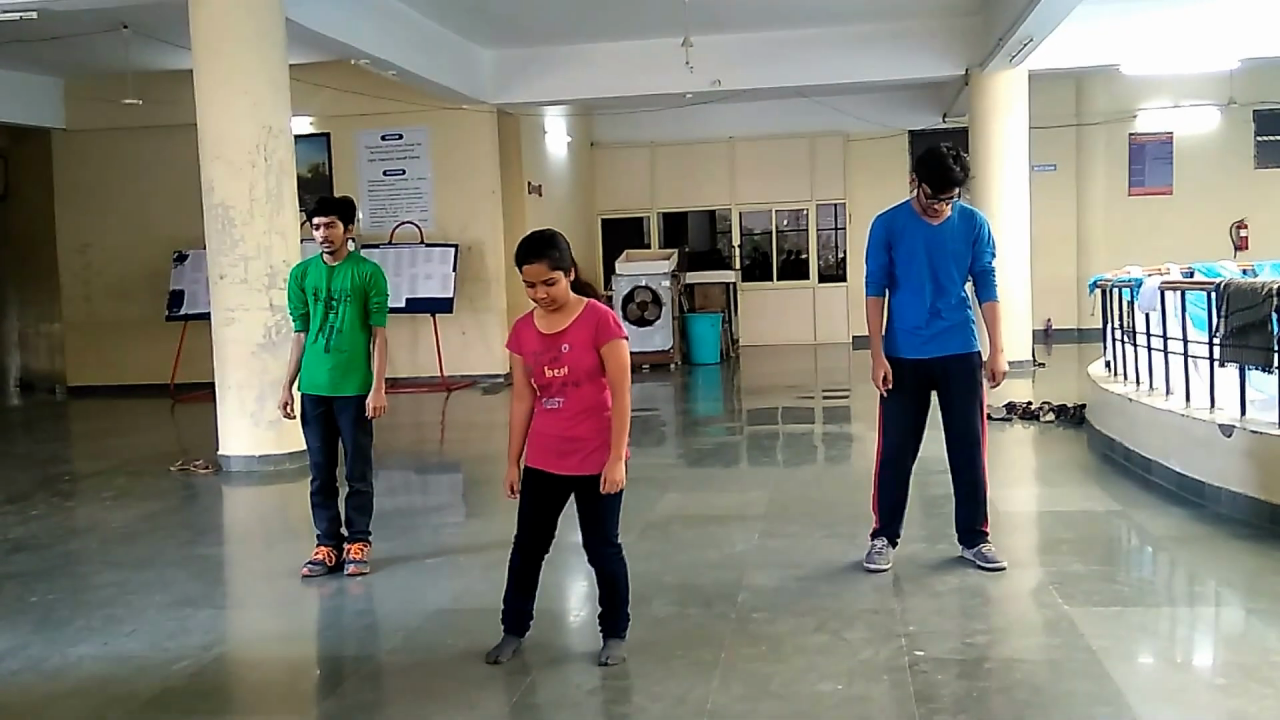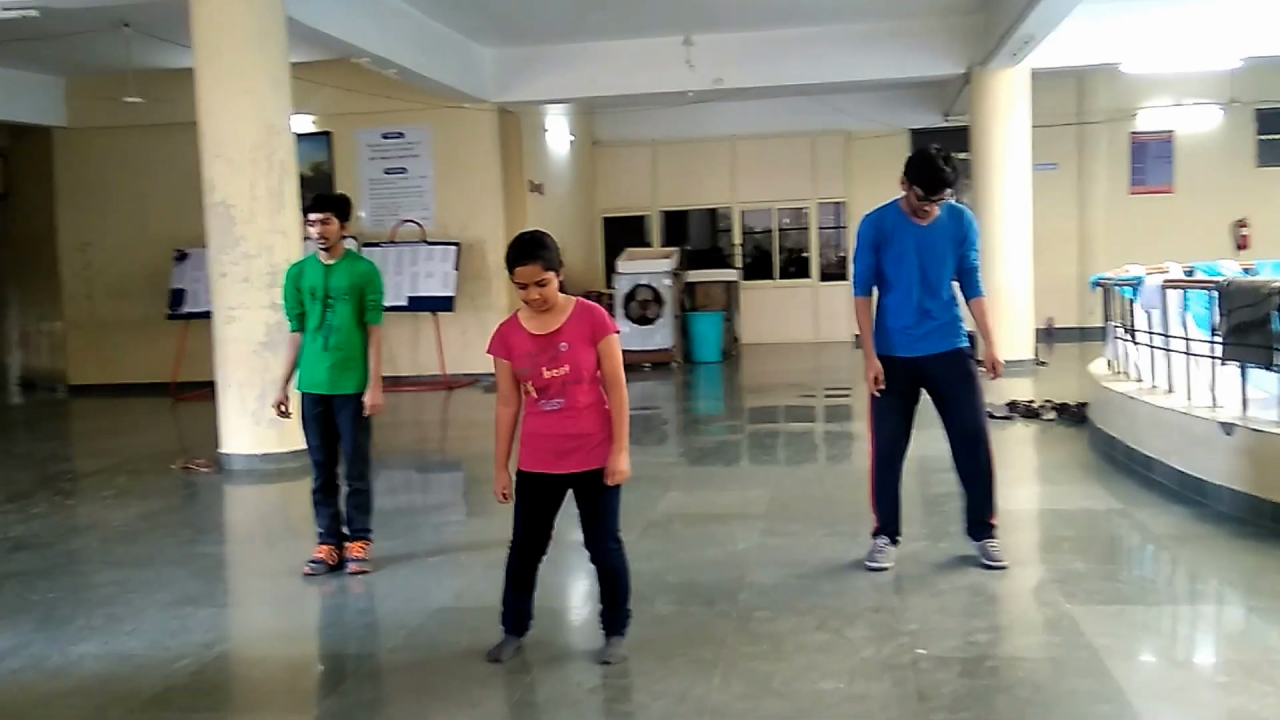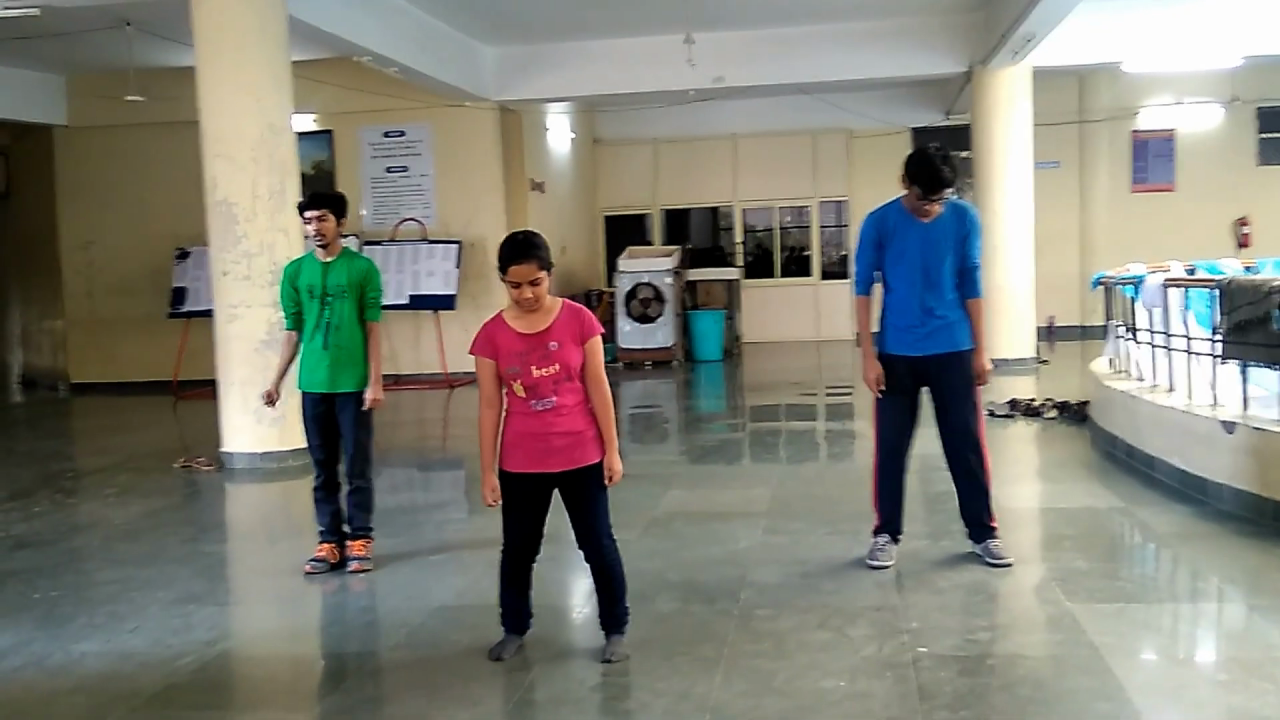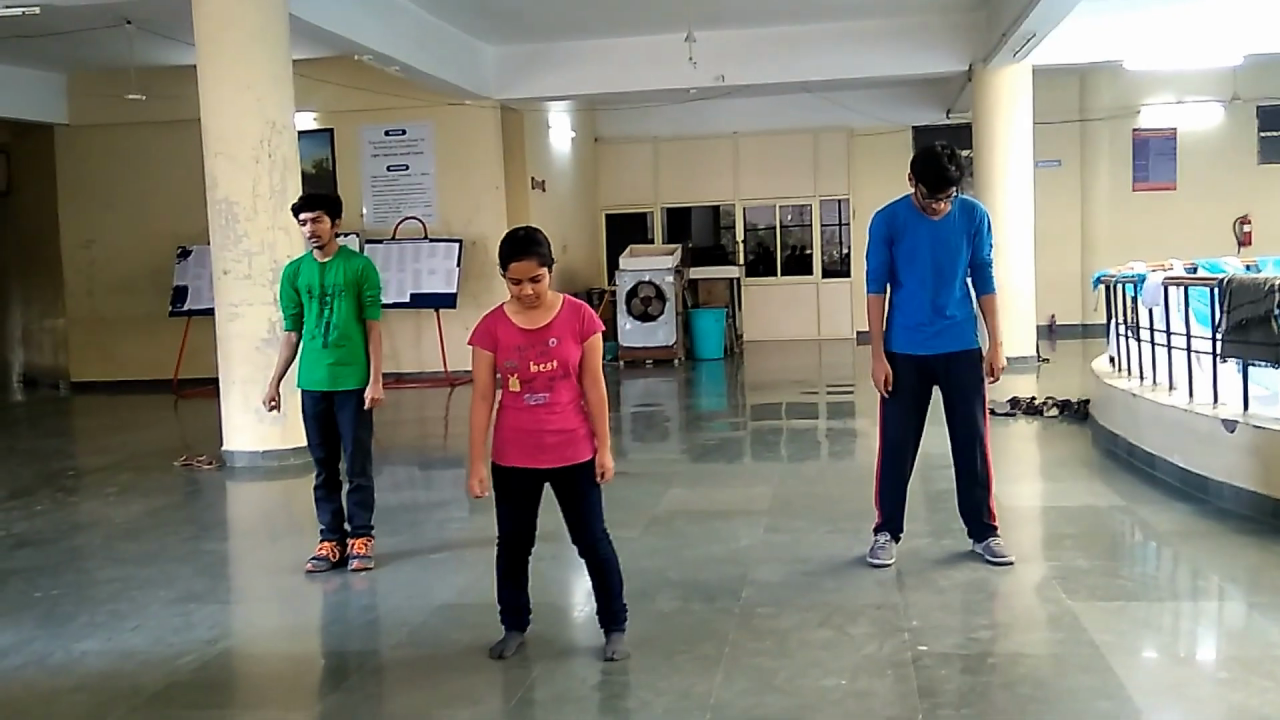
dt=0.2s
person 1, frame 1
left shoulder: (600, 320)
right shoulder: (523, 330)
left elbow: (621, 394)
right elbow: (522, 399)
left wrist: (617, 459)
right wrist: (512, 461)
left hip: (595, 461)
right hip: (542, 462)
left knee: (602, 549)
right knee: (527, 546)
left ankle: (614, 634)
right ankle: (513, 631)
person 1, frame 2
left shoulder: (592, 318)
right shoulder: (507, 334)
left elbow: (616, 387)
right elbow: (508, 404)
left wrist: (621, 450)
right wrist: (501, 467)
left hip: (594, 457)
right hip: (537, 463)
left knee: (605, 547)
right knee: (525, 547)
left ankle: (615, 632)
right ankle: (514, 630)
person 1, frame 3
left shoulder: (578, 319)
right shoulder: (491, 334)
left elbow: (597, 387)
right elbow: (490, 406)
left wrist: (612, 449)
right wrist: (487, 471)
left hip: (581, 457)
right hip: (521, 463)
left knee: (599, 545)
right knee: (518, 548)
left ankle: (615, 630)
right ankle: (514, 629)
person 1, frame 4
left shoulder: (579, 316)
right shoulder: (491, 327)
left elbow: (594, 386)
right elbow: (483, 398)
left wrist: (604, 447)
right wrist: (476, 463)
left hip: (573, 453)
right hip: (513, 457)
left knee: (592, 540)
right knee: (513, 544)
left ankle: (615, 627)
right ankle: (514, 627)
person 2, frame 1
left shoulder: (974, 224)
right shoulder: (888, 225)
left elbow: (986, 287)
right elbow: (875, 291)
left wrist: (997, 350)
right wrist: (878, 354)
left hip: (960, 352)
right hip: (903, 355)
left knee: (969, 446)
right knee: (895, 448)
left ankle: (973, 536)
right ankle: (884, 536)
person 2, frame 2
left shoulder: (961, 221)
right shoulder: (875, 225)
left elbow: (971, 284)
right elbow: (862, 290)
left wrist: (989, 343)
right wrist: (869, 354)
left hip: (950, 348)
right hip: (893, 353)
left knee: (973, 437)
right knee: (888, 446)
left ankle: (982, 530)
right ankle: (885, 534)
person 2, frame 3
left shoulder: (965, 219)
right shoulder: (878, 223)
left elbow: (971, 285)
right elbow: (863, 289)
left wrist: (979, 348)
right wrist: (867, 355)
left hip: (953, 349)
right hip: (897, 352)
left knee: (967, 442)
right knee: (891, 445)
left ankle: (983, 532)
right ankle: (886, 533)
person 2, frame 4
left shoulder: (974, 216)
right shoulder: (888, 220)
left elbow: (984, 280)
right elbow: (876, 288)
left wrist: (995, 344)
right wrist: (877, 354)
left hip: (962, 348)
right hip: (904, 350)
left knee: (972, 441)
right knee: (897, 443)
left ankle: (983, 531)
right ankle: (887, 531)
person 3, frame 1
left shoulder: (368, 273)
right shoulder: (302, 274)
left elbow: (378, 335)
right elbow: (300, 335)
left wrist: (378, 387)
right wrist: (287, 387)
left hip: (355, 388)
right hip: (314, 388)
left knee: (358, 471)
right knee: (321, 472)
left ankle: (358, 543)
right ankle: (328, 544)
person 3, frame 2
left shoulder: (364, 271)
right shoulder: (298, 273)
left elbow: (374, 332)
right elbow: (297, 334)
left wrist: (375, 385)
right wrist: (284, 386)
left hip: (352, 385)
right hip: (313, 386)
left knee: (357, 469)
right knee: (322, 470)
left ankle: (359, 541)
right ankle: (329, 543)
person 3, frame 3
left shoulder: (362, 268)
right shoulder: (295, 272)
left elbow: (373, 329)
right elbow: (293, 331)
left wrist: (376, 381)
right wrist: (277, 381)
left hip: (353, 383)
right hip: (313, 384)
left knee: (357, 467)
right knee: (323, 468)
left ankle: (360, 539)
right ankle: (331, 541)
person 3, frame 4
left shoulder: (360, 266)
right shoulder: (294, 273)
left elbow: (373, 327)
right elbow: (292, 332)
left wrist: (376, 379)
right wrist: (275, 382)
left hip: (353, 381)
right hip: (313, 382)
left knee: (357, 465)
right knee: (324, 467)
left ankle: (361, 537)
right ankle: (331, 539)
